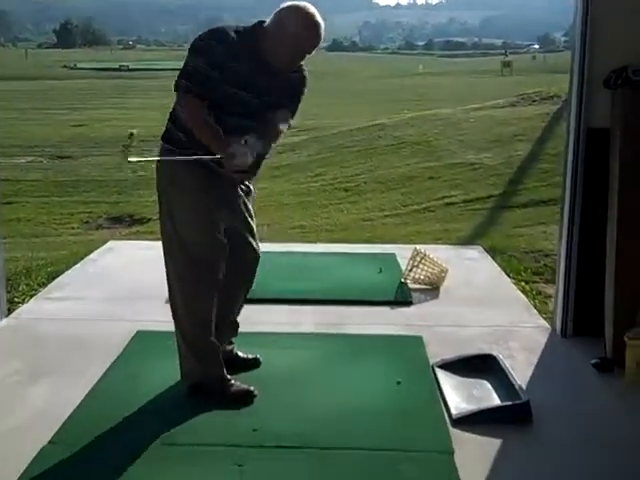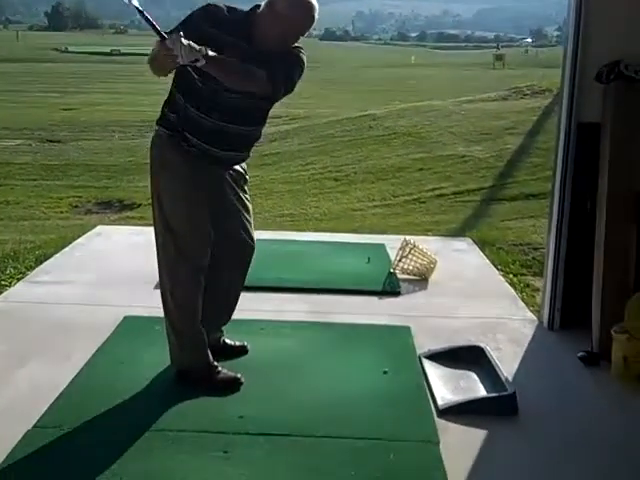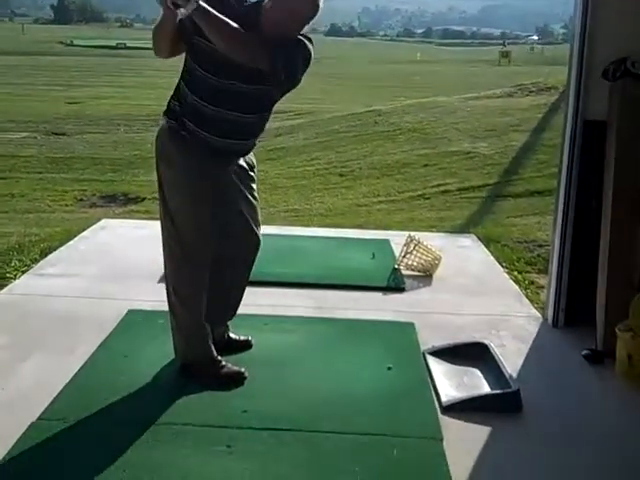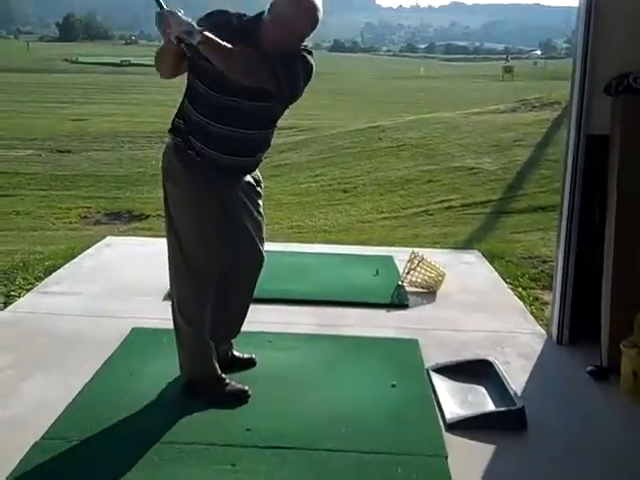
dt=0.3s
person 1, frame 1
left shoulder: (292, 77)
right shoulder: (219, 45)
left elbow: (277, 121)
right elbow: (188, 103)
left wrist: (253, 145)
right wrist: (224, 148)
left hip: (231, 174)
right hip: (188, 170)
left knee: (243, 257)
right knee: (199, 270)
left ankle: (220, 347)
right ankle: (204, 373)
person 1, frame 2
left shoulder: (290, 61)
left elbow: (250, 80)
right elbow: (157, 65)
left wrist: (202, 57)
right wrist: (170, 51)
left hip: (228, 163)
right hip: (179, 154)
left knee: (237, 246)
right knee: (186, 255)
left ankle: (209, 334)
right ankle: (191, 359)
person 1, frame 3
left shoulder: (297, 50)
left elbow: (247, 52)
right elbow: (163, 49)
left hip: (235, 155)
right hip: (184, 147)
left knee: (243, 242)
right knee: (191, 250)
left ankle: (215, 328)
right ankle: (195, 352)
person 1, frame 4
left shoulder: (299, 64)
left elbow: (249, 71)
right elbow: (165, 68)
left wrist: (196, 37)
right wrist: (173, 39)
left hip: (242, 173)
right hip: (191, 165)
left knee: (246, 260)
right knee: (197, 267)
left ankle: (220, 347)
right ankle: (200, 371)
